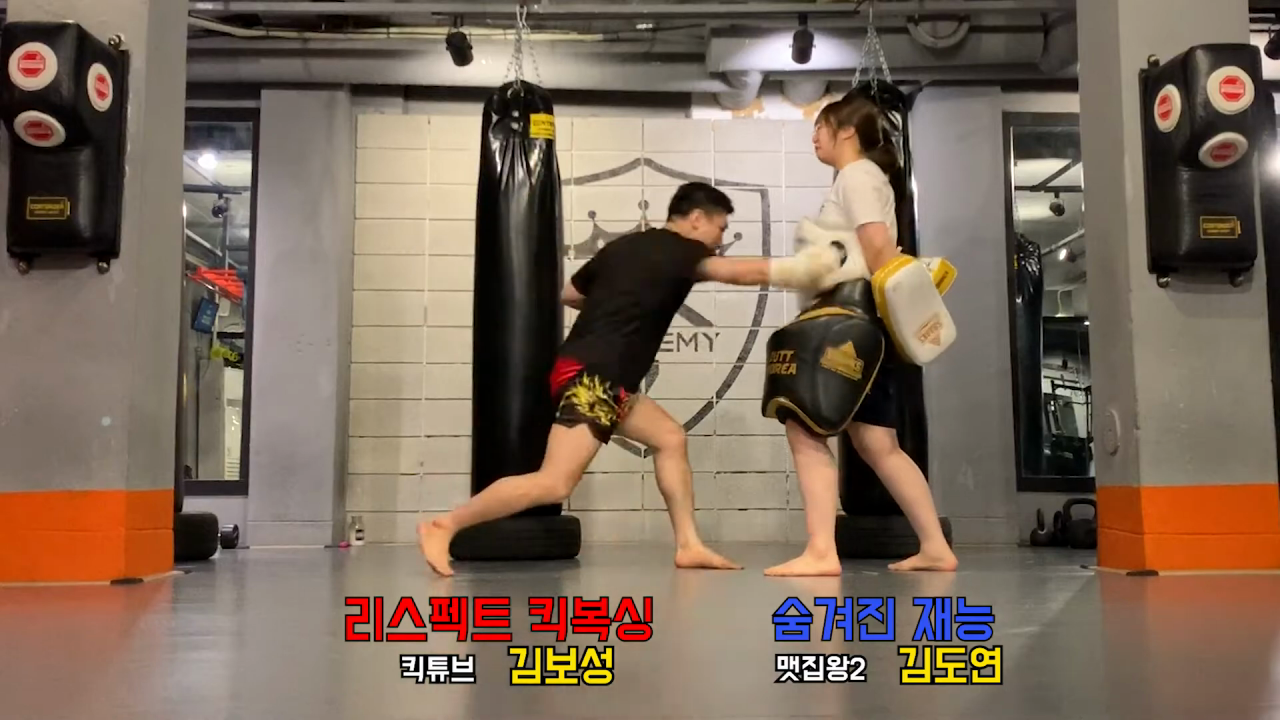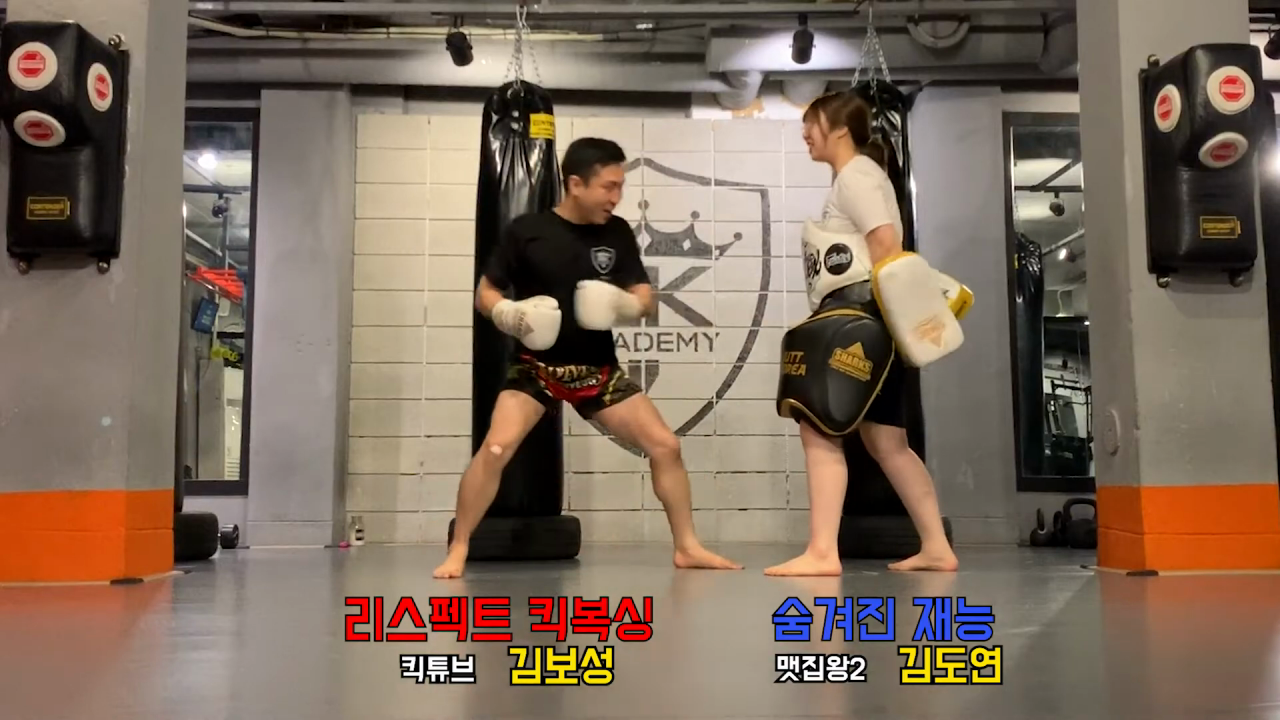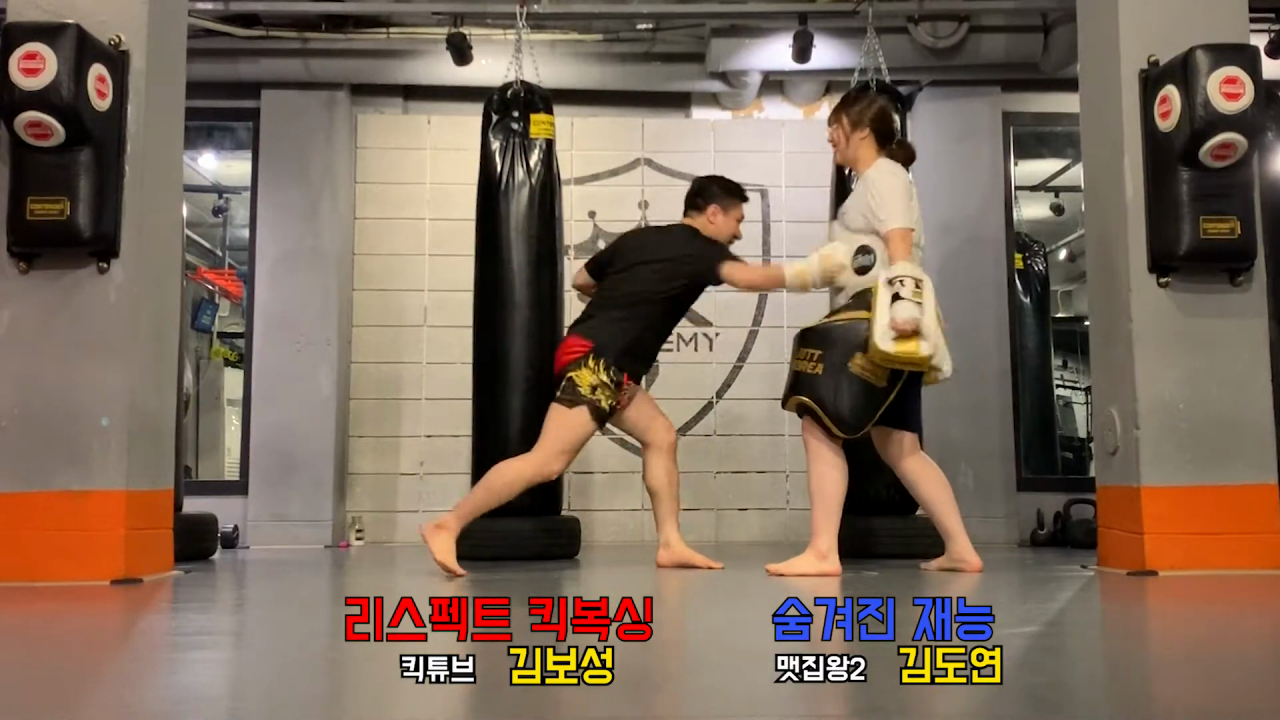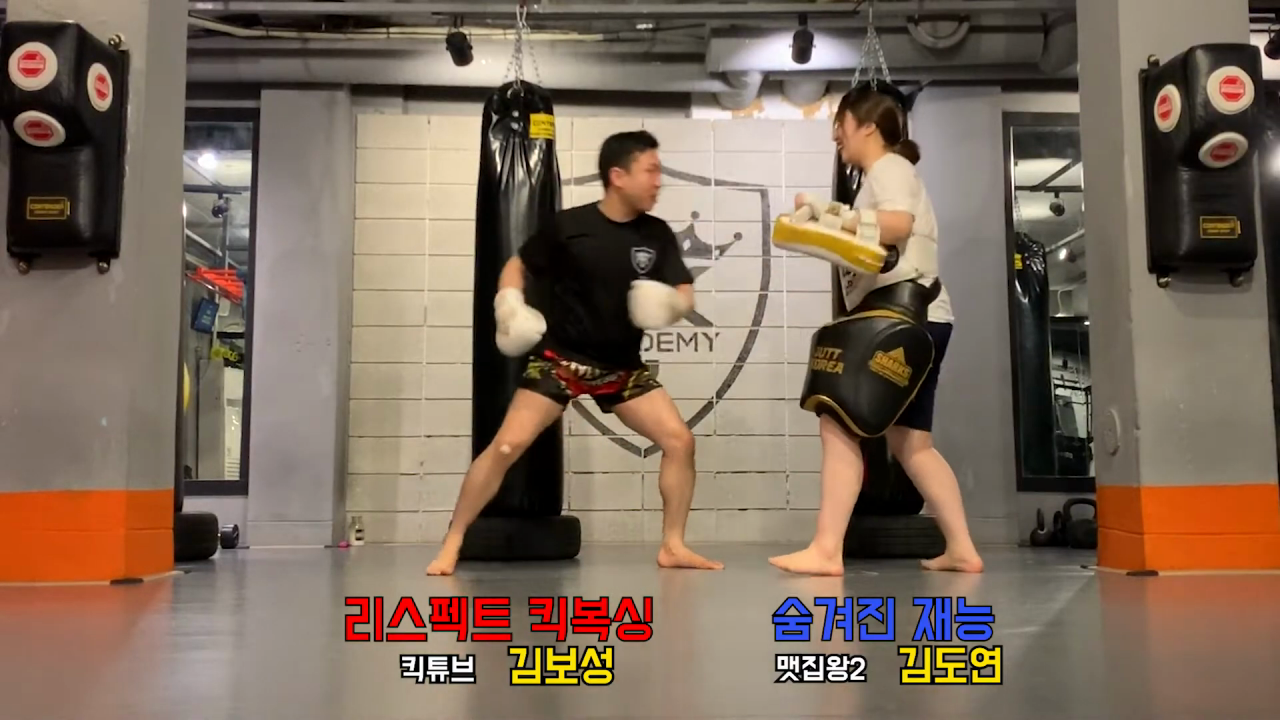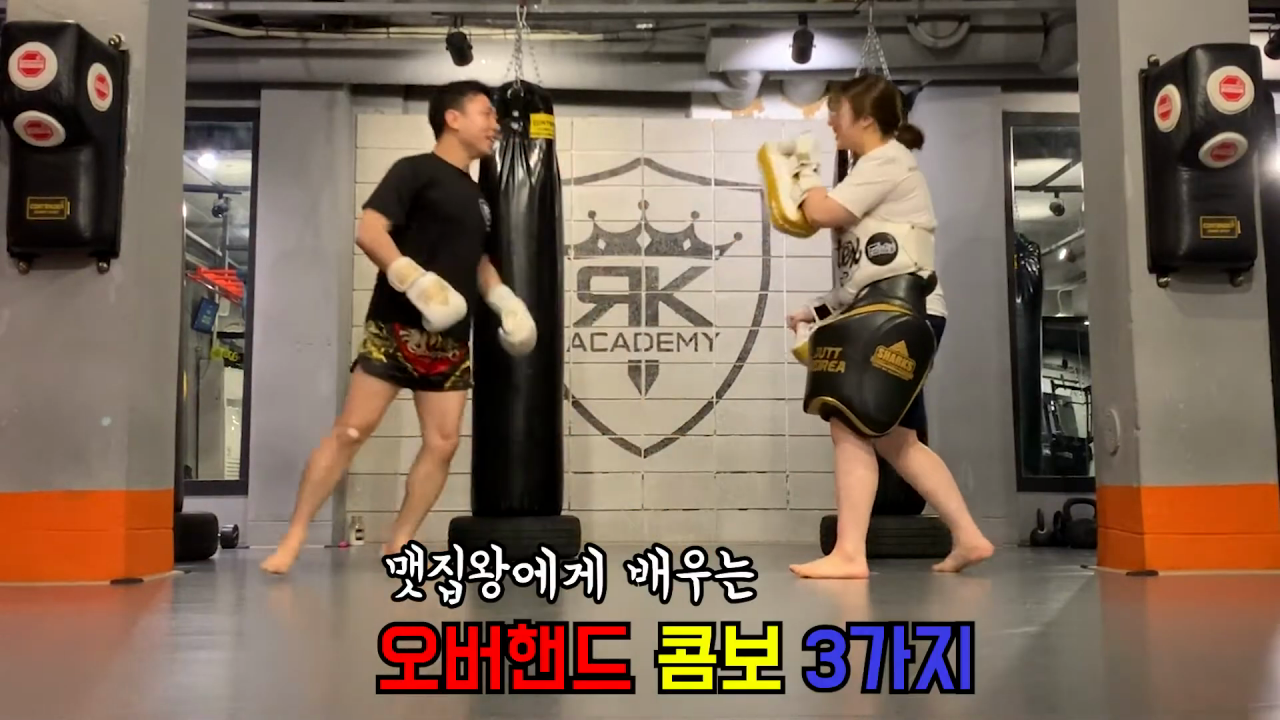
dt=0.7s
person 1, frame 1
left shoulder: (856, 175)
right shoulder: (863, 179)
left elbow: (878, 246)
right elbow: (882, 252)
left knee: (805, 429)
right knee: (877, 444)
left ankle: (821, 552)
right ankle: (935, 549)
person 1, frame 2
left shoulder: (855, 176)
right shoulder: (856, 177)
left elbow: (886, 247)
left knee: (819, 428)
right knee: (884, 441)
left ankle: (822, 553)
right ankle: (937, 548)
person 1, frame 3
left shoulder: (882, 177)
right shoulder: (871, 183)
left elbow: (901, 245)
left wrist: (902, 306)
left hip: (888, 327)
left knee: (819, 427)
right knee: (897, 446)
left ankle: (822, 552)
right ankle: (961, 549)
person 1, frame 4
left shoulder: (889, 168)
right shoulder: (884, 174)
left elbow: (897, 225)
left knee: (839, 423)
right knee: (911, 442)
left ankle: (826, 548)
right ankle: (961, 549)
person 1, frame 5
left shoulder: (884, 162)
right shoulder: (884, 163)
left elbow: (822, 213)
right elbow: (866, 260)
left wrist: (803, 171)
right wrist: (821, 308)
left knee: (851, 428)
right knee: (896, 438)
left ankle: (849, 554)
right ankle: (969, 538)
person 2, frame 1
left shoulder: (623, 246)
right shoulder: (680, 248)
left elbow: (572, 293)
right elbow: (731, 271)
right wrist: (791, 269)
left hip: (606, 379)
right hip: (592, 378)
left knee: (671, 439)
right knee: (553, 485)
left ankle: (688, 545)
right ankle: (443, 527)
person 2, frame 2
left shoulder: (617, 233)
right shoulder: (526, 231)
left elbow: (644, 297)
right elbow: (487, 295)
left wrist: (620, 304)
right wrist: (513, 316)
left hip: (598, 368)
right hip: (535, 364)
left knee: (665, 446)
right knee: (496, 448)
left ankle: (686, 546)
right ankle: (458, 552)
person 2, frame 3
left shoulder: (639, 238)
right shoulder: (698, 248)
left elbow: (583, 281)
right elbow: (746, 278)
right wrist: (804, 271)
left hip: (604, 363)
right hip: (595, 359)
left knee: (662, 438)
right knee: (547, 462)
left ankle: (670, 544)
right ankle: (447, 527)
person 2, frame 4
left shoulder: (655, 234)
right shoulder: (567, 225)
left elbow: (685, 294)
right elbow: (517, 267)
left wrist: (668, 302)
right wrist: (511, 306)
left hip: (617, 365)
right hip: (556, 360)
left knee: (679, 440)
right knee: (506, 447)
left ankle: (672, 546)
right ankle: (452, 544)
person 2, frame 5
left shoulder: (477, 195)
right shoulder: (415, 172)
right elbow: (369, 232)
left wrist: (505, 300)
right wrist: (415, 280)
left hip: (451, 337)
right hip: (397, 328)
left knee: (442, 445)
right knee: (351, 431)
left ankle: (400, 545)
right ankle: (294, 538)
